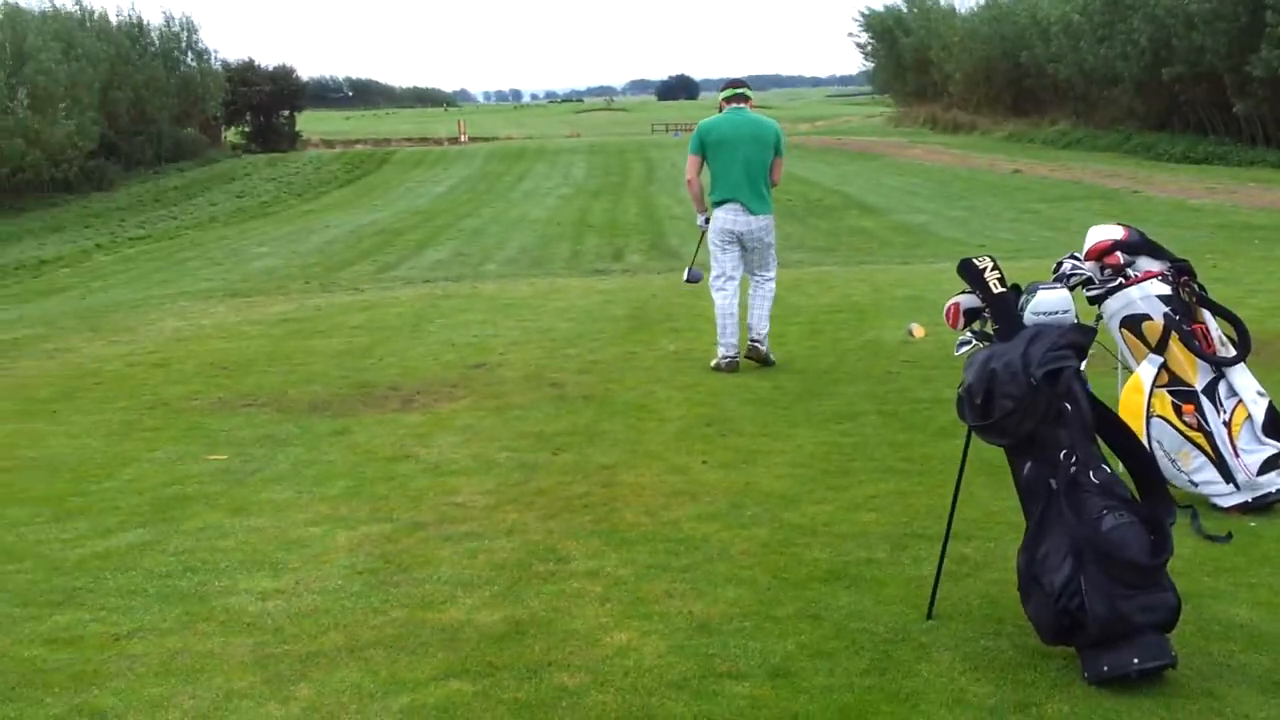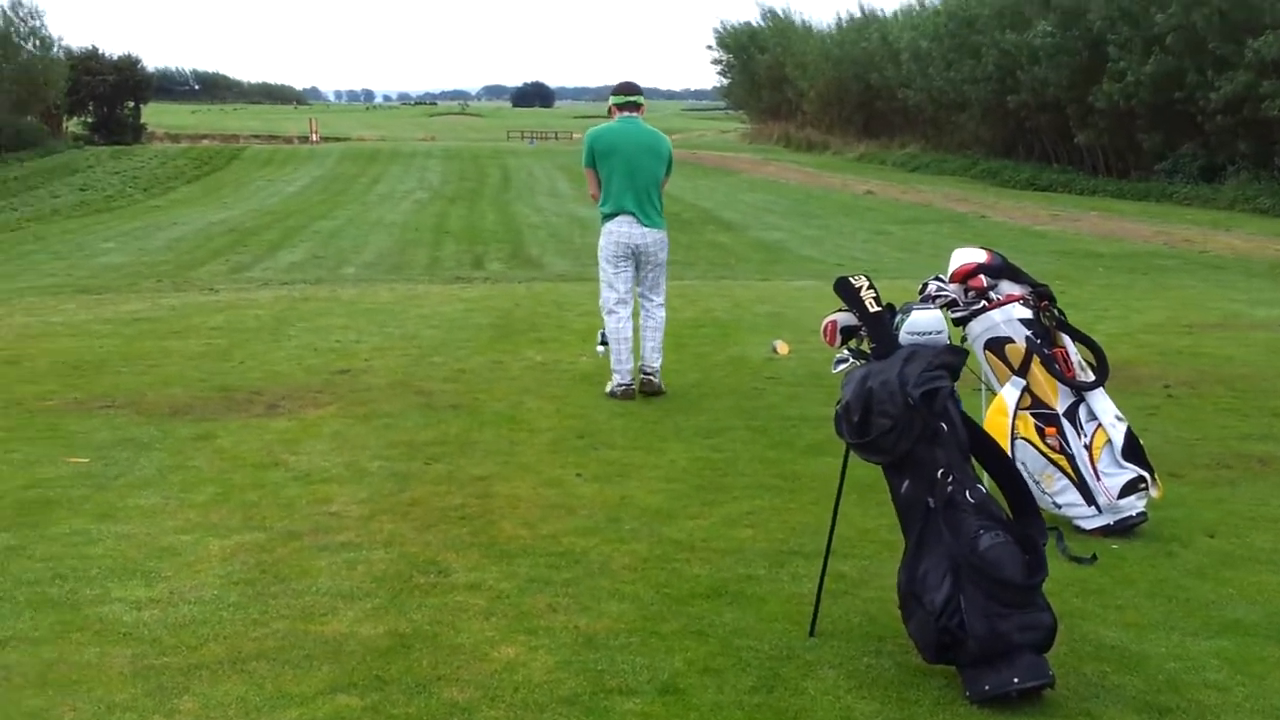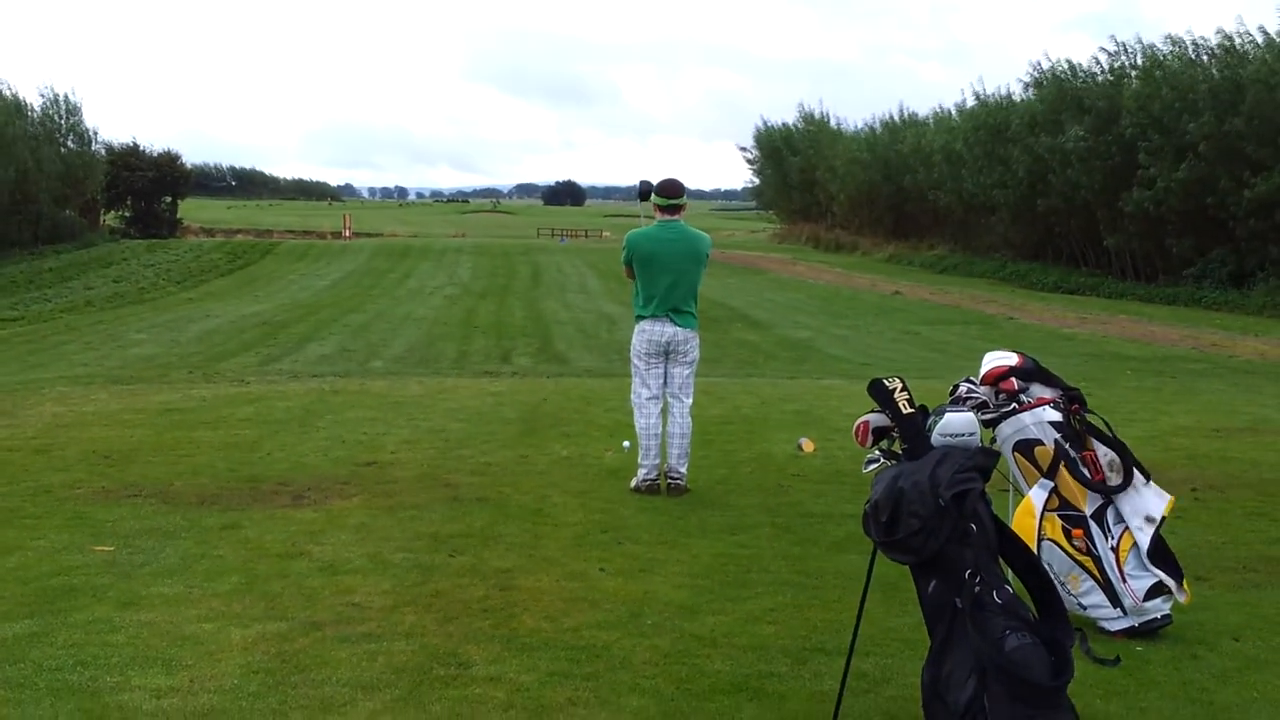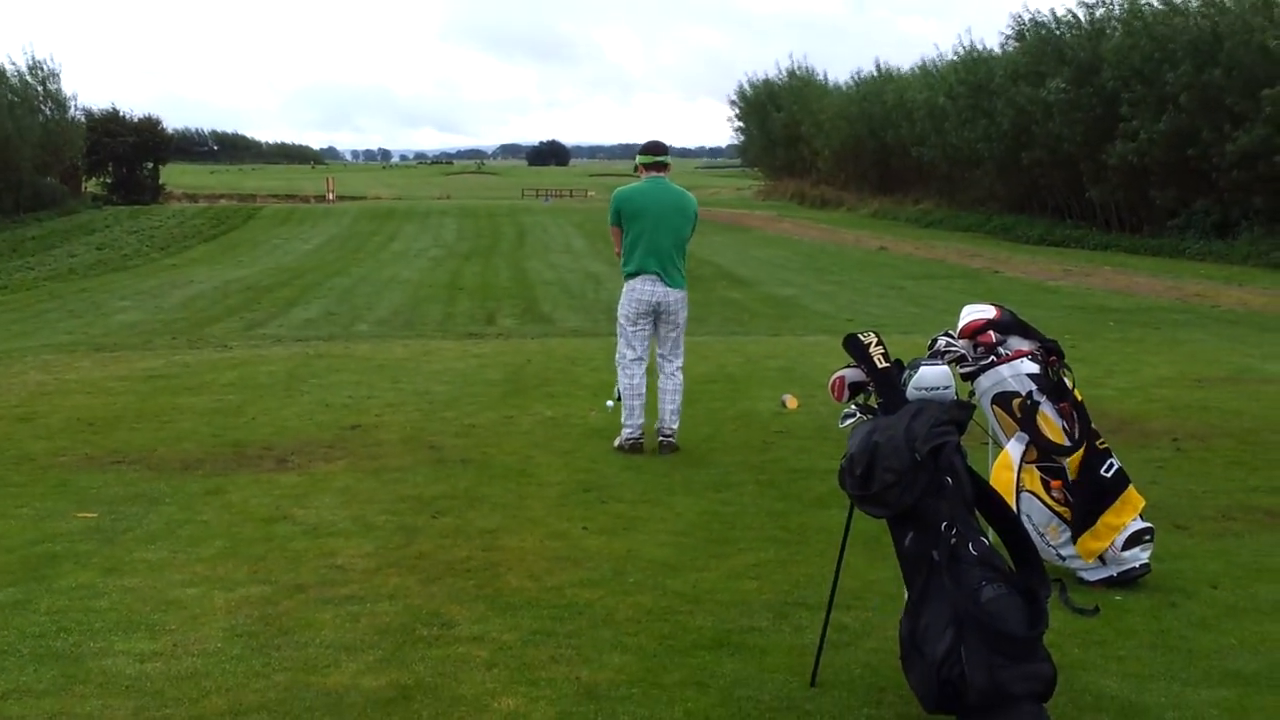
dt=1s
person 1, frame 1
left shoulder: (706, 127)
right shoulder: (771, 128)
left elbow: (691, 178)
right elbow: (775, 179)
left wrist: (701, 212)
left hip: (723, 216)
right hip: (760, 217)
left knee: (725, 287)
right knee: (763, 279)
left ankle: (728, 354)
right ankle: (758, 341)
person 1, frame 2
left shoulder: (596, 137)
right shoulder: (662, 141)
left elbow: (594, 191)
right elbow: (660, 188)
left hip: (616, 230)
right hip: (653, 231)
left knee: (617, 308)
right knee: (653, 304)
left ankle: (623, 381)
right ankle: (651, 373)
person 1, frame 3
left shoulder: (636, 239)
right shoulder: (702, 242)
left hip: (648, 329)
right hip: (685, 331)
left knee: (647, 404)
right knee: (680, 406)
left ankle: (649, 476)
right ankle: (677, 476)
person 1, frame 4
left shoulder: (623, 196)
right shoulder: (688, 200)
left elbow: (619, 248)
right elbow: (684, 243)
left hip: (638, 288)
right hip: (674, 290)
left knee: (631, 364)
right knee: (671, 365)
left ankle: (632, 435)
right ankle: (667, 433)
